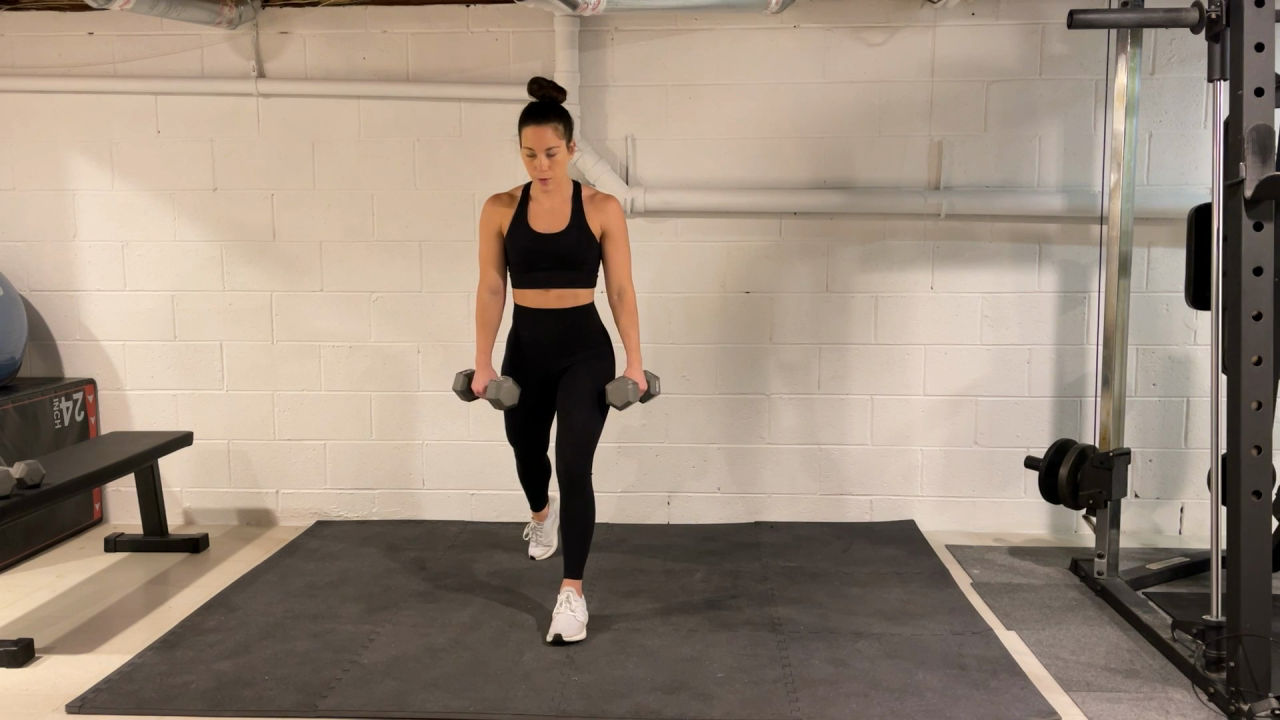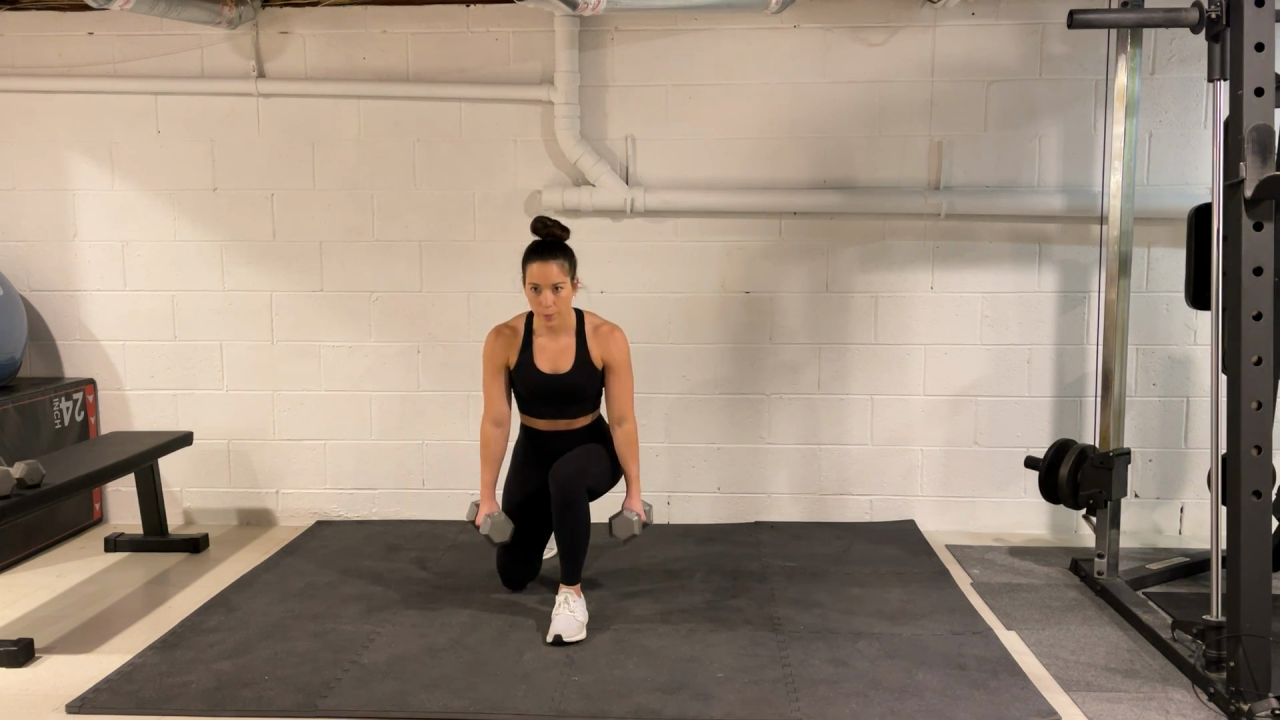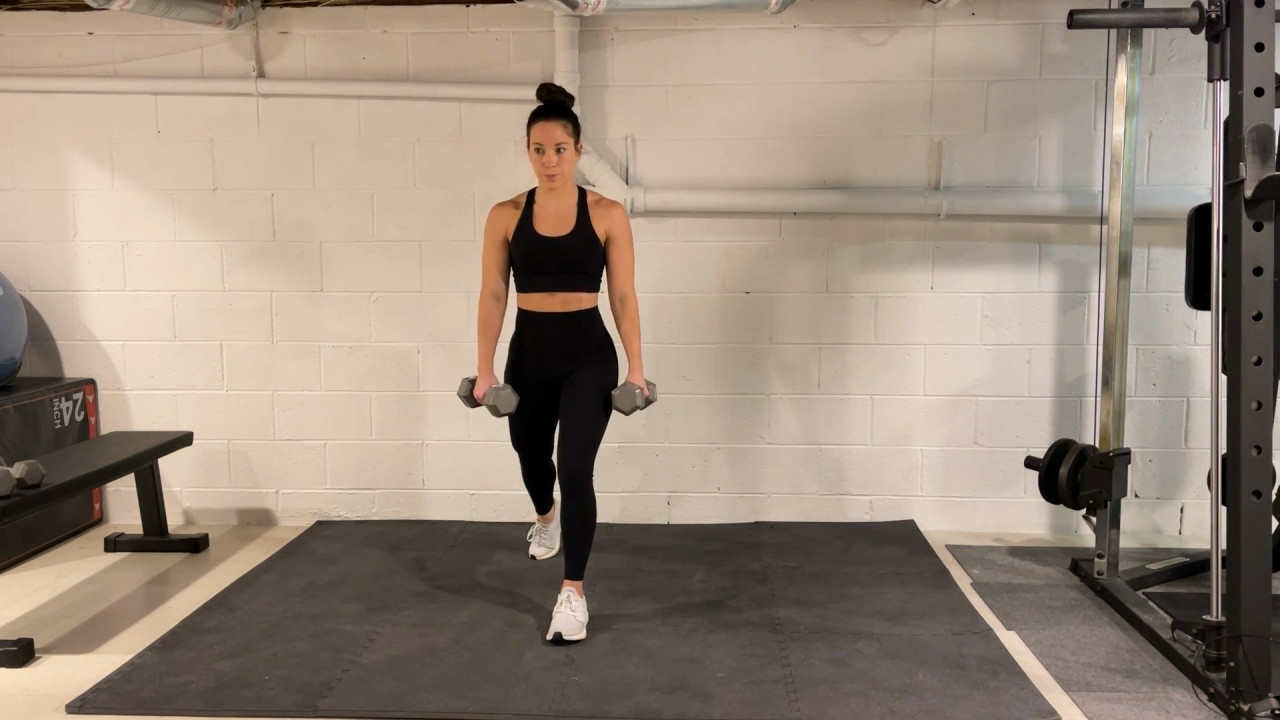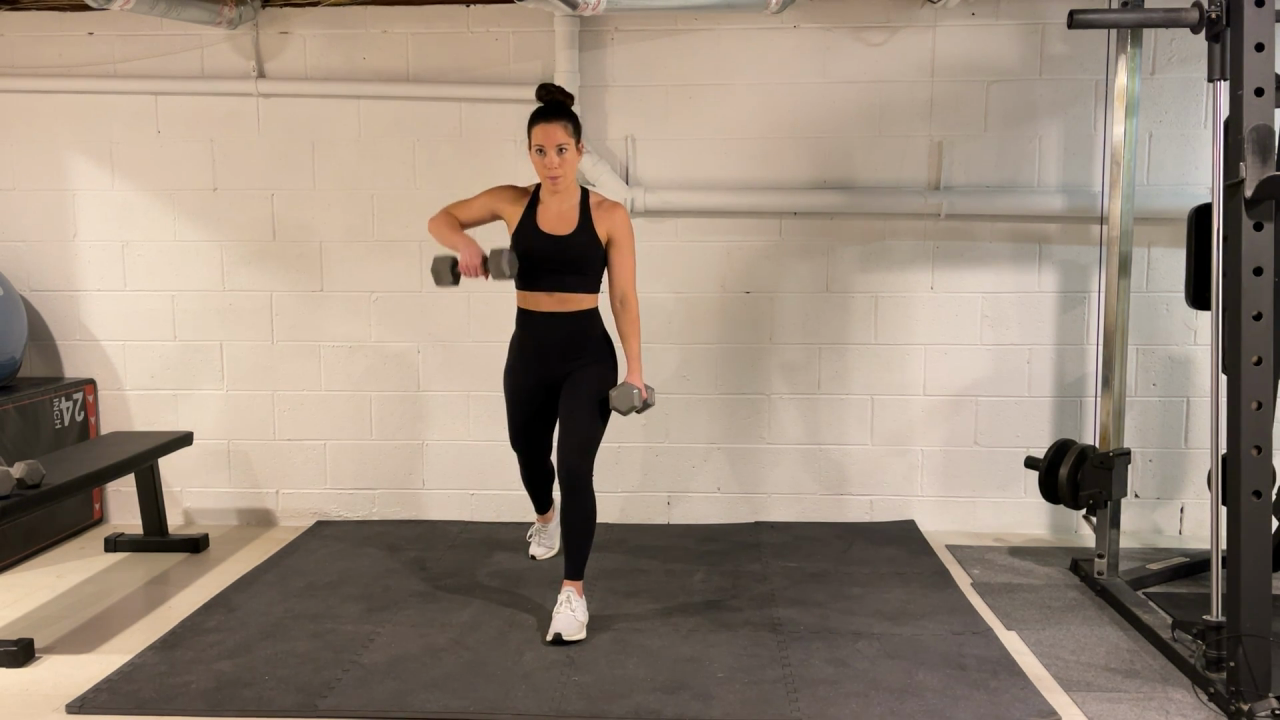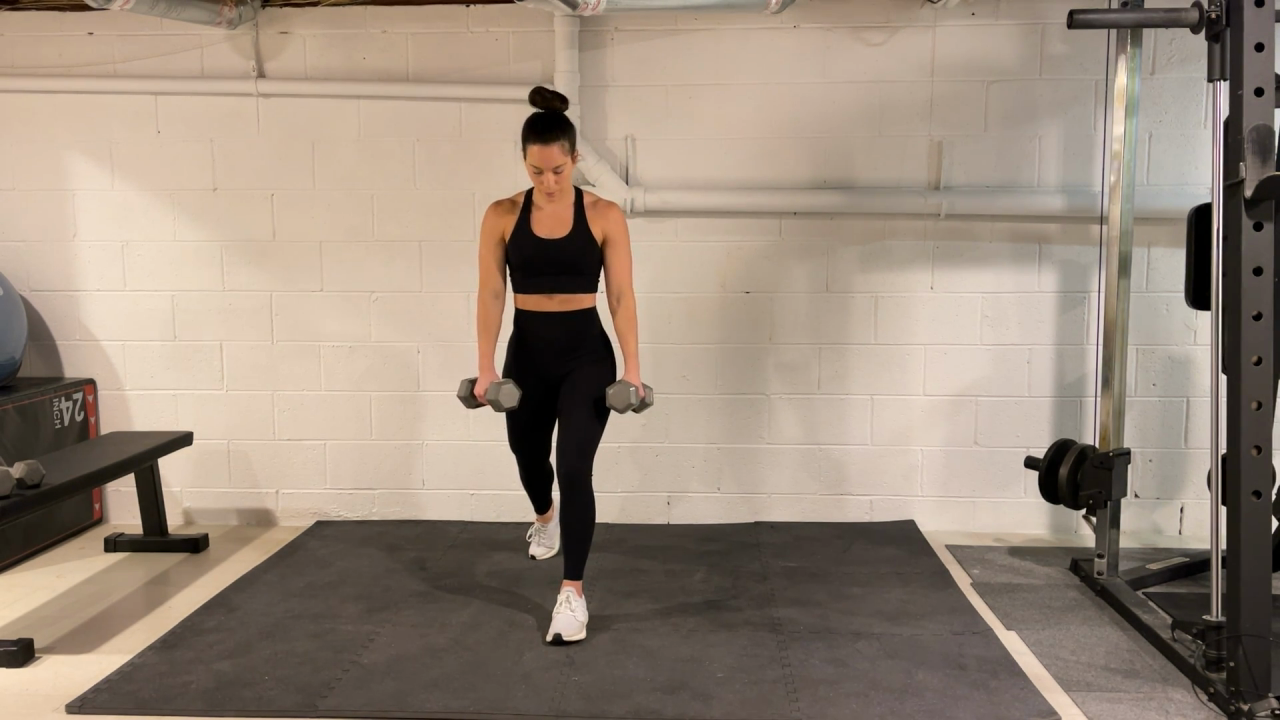
dt=1s
person 1, frame 1
left shoulder: (602, 208)
right shoulder: (500, 208)
left elbow: (620, 288)
right elbow: (490, 289)
left wrist: (634, 360)
right wrist: (482, 361)
left hip: (585, 350)
right hip: (525, 349)
left knee: (574, 467)
right knee: (526, 450)
left ankle: (572, 593)
right ankle: (541, 514)
person 1, frame 2
left shoulder: (607, 338)
right shoulder: (503, 340)
left elbow: (622, 421)
right elbow: (495, 422)
left wrist: (633, 490)
right wrist: (486, 495)
left hip: (591, 447)
right hip: (533, 453)
left knee: (566, 480)
right knee: (513, 575)
left ankle: (571, 594)
right ankle: (548, 525)
person 1, frame 3
left shoulder: (607, 214)
right shoulder: (505, 215)
left elbow: (623, 296)
right elbow: (492, 296)
left wrist: (636, 366)
right wrist: (484, 367)
left hip: (588, 353)
right hip: (528, 353)
left knee: (576, 468)
right knee: (530, 454)
left ankle: (573, 592)
right ankle: (546, 516)
person 1, frame 4
left shoulder: (609, 214)
right shoulder: (512, 202)
left elbow: (624, 297)
right elbow: (439, 220)
left wrist: (635, 368)
right wrist: (462, 242)
left hip: (588, 354)
right hip: (528, 352)
left knee: (575, 469)
right knee: (529, 453)
left ankle: (573, 593)
right ankle: (545, 517)
person 1, frame 5
left shoulder: (604, 215)
right shoulder: (502, 215)
left elbow: (621, 295)
right elbow: (491, 294)
left wrist: (632, 367)
right wrist: (485, 367)
left hip: (586, 352)
right hip: (527, 353)
left knee: (575, 469)
right knee: (528, 455)
left ankle: (573, 593)
right ankle: (545, 517)
